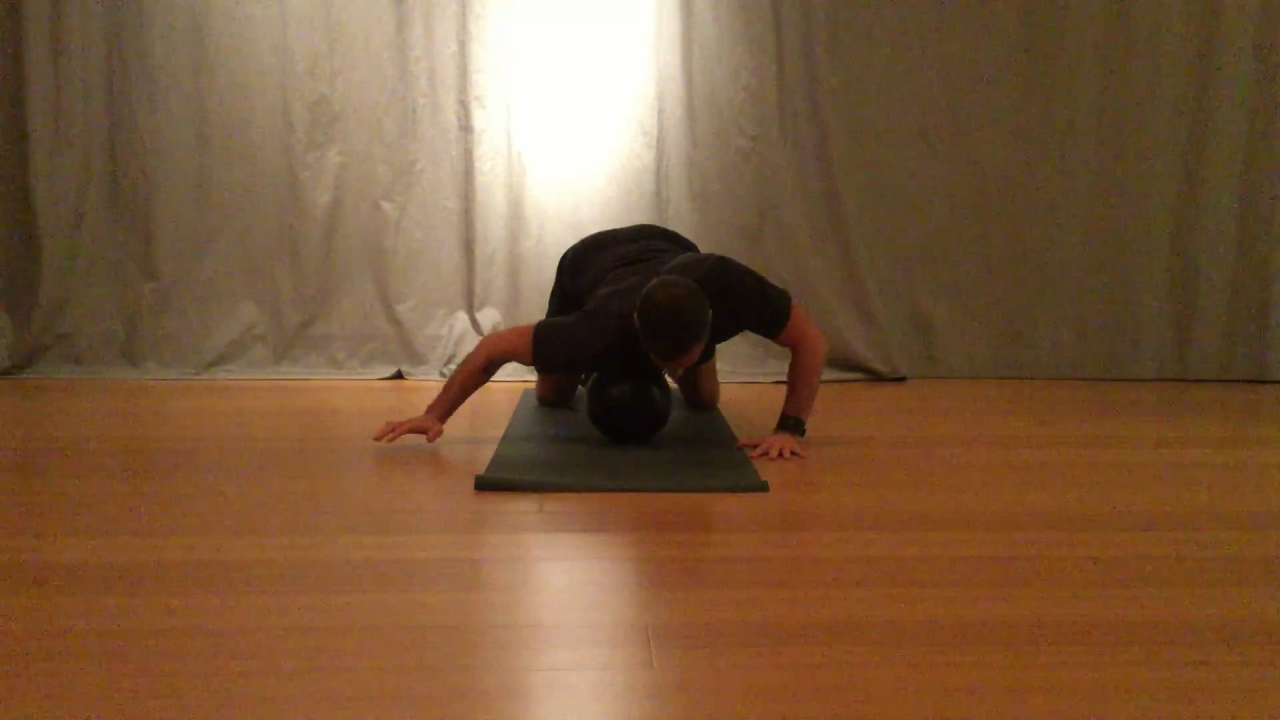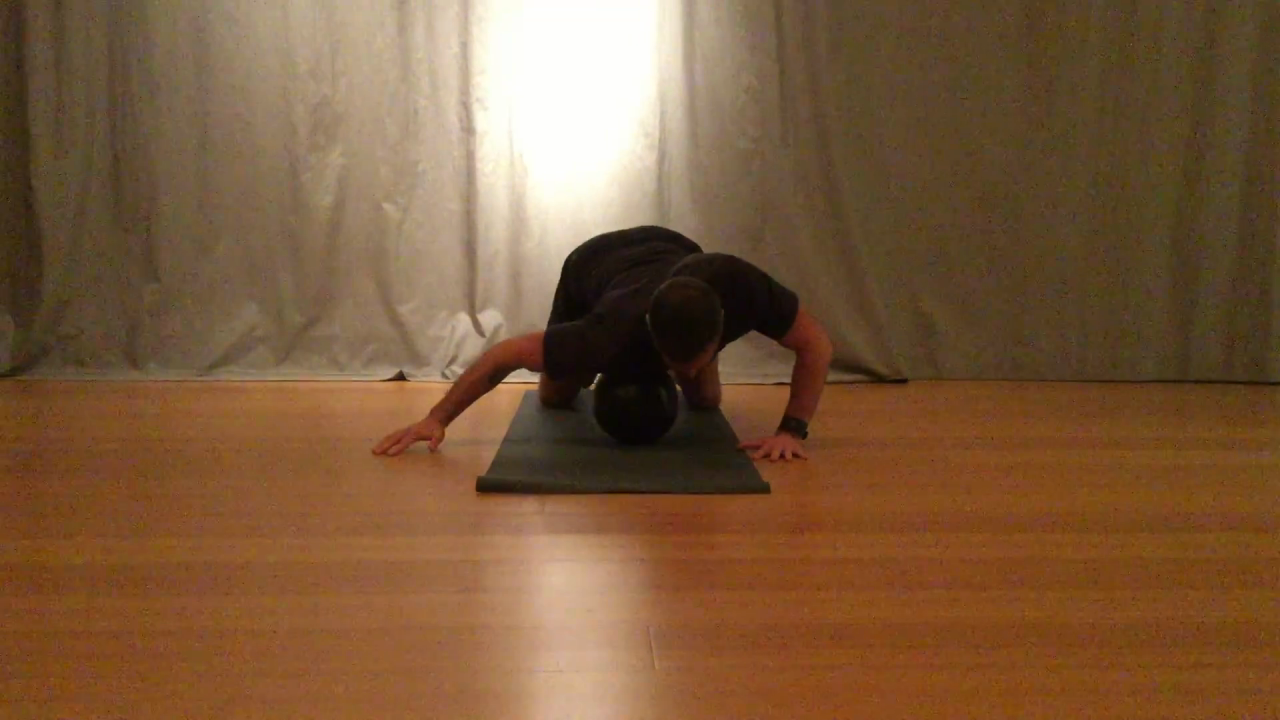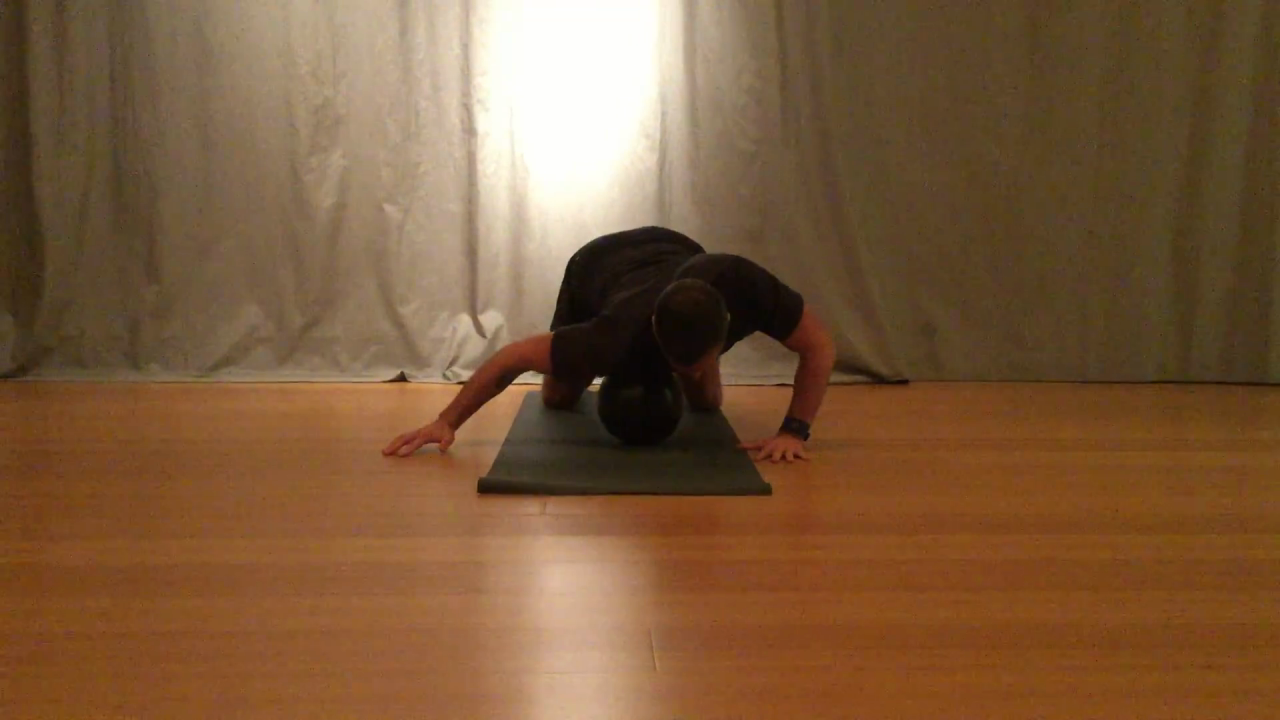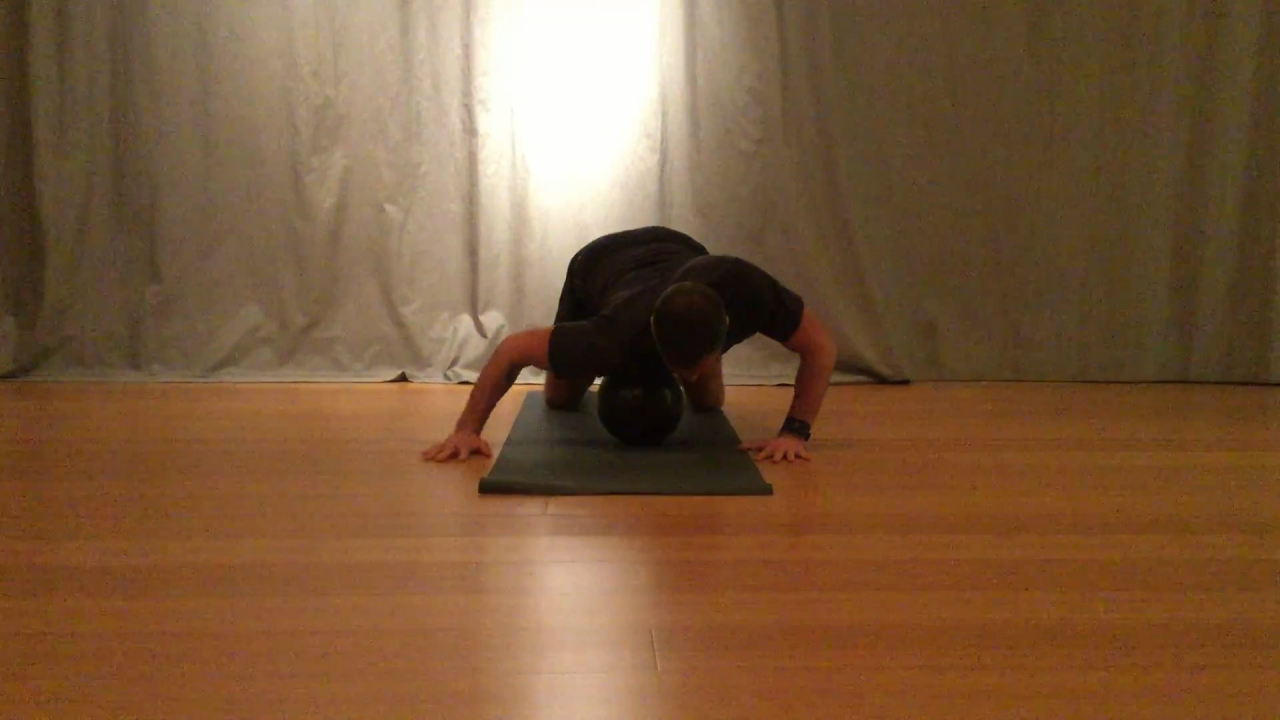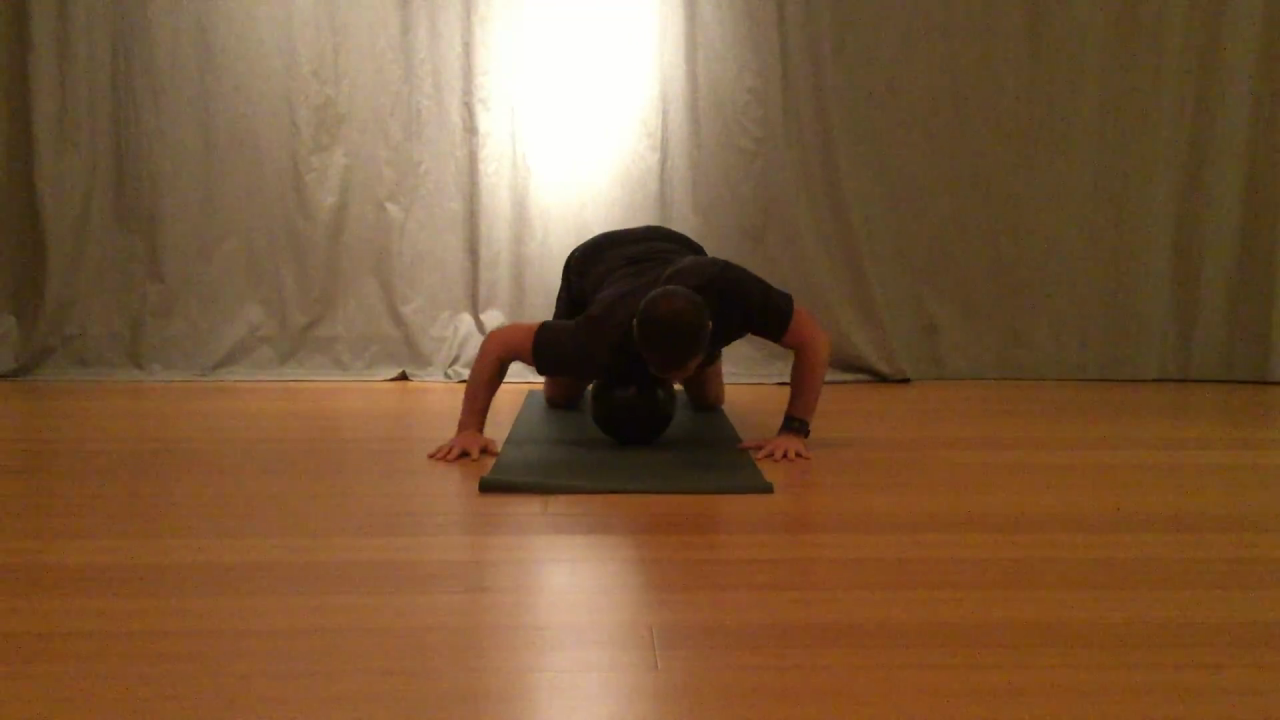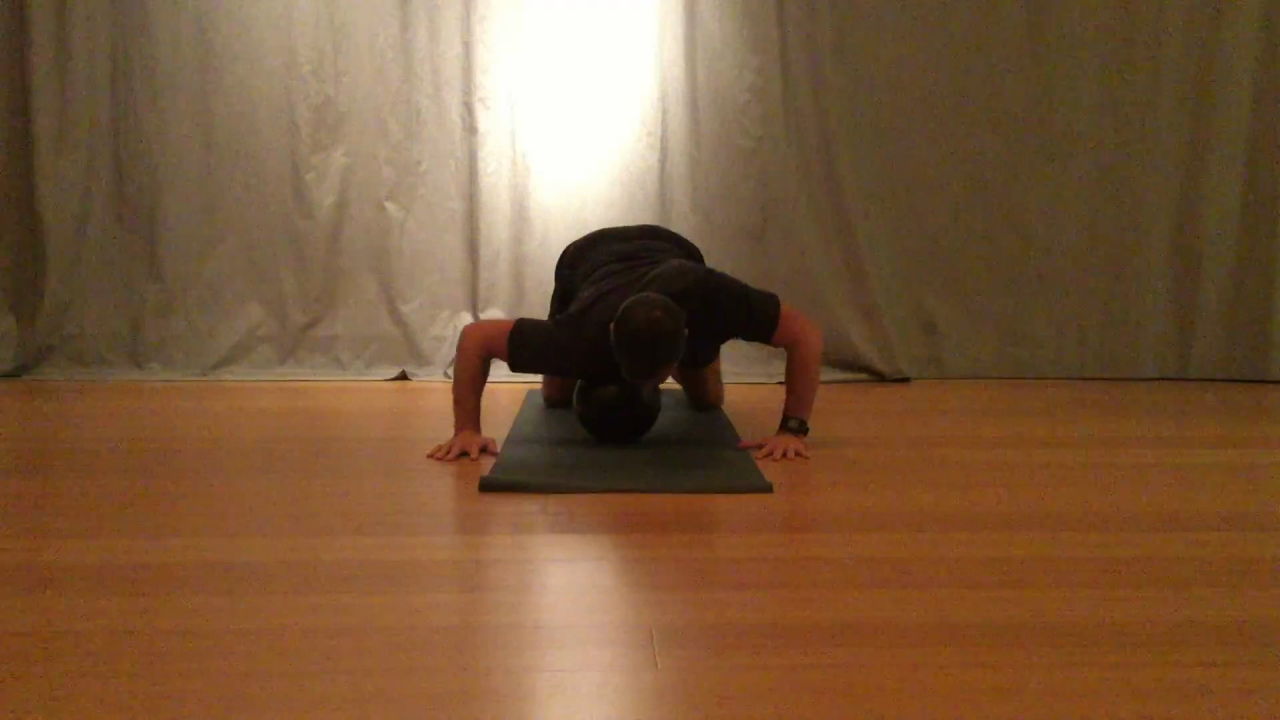
dt=0.3s
person 1, frame 1
left shoulder: (727, 285)
right shoulder: (601, 328)
left elbow: (811, 341)
right elbow: (494, 346)
left wrist: (790, 428)
right wrist: (435, 415)
left hip: (668, 252)
right hip: (587, 264)
left knee: (704, 398)
right knee: (552, 395)
right ankle: (588, 364)
person 1, frame 2
left shoulder: (737, 285)
right shoulder: (614, 330)
left elbow: (816, 345)
right elbow: (505, 353)
left wrist: (792, 429)
right wrist: (436, 419)
left hip: (672, 253)
right hip: (592, 266)
left knee: (706, 399)
right knee: (555, 397)
right ankle: (590, 368)
person 1, frame 3
left shoulder: (742, 285)
right shoulder: (622, 333)
left elbow: (819, 346)
right elbow: (514, 355)
left wrist: (793, 431)
right wrist: (446, 422)
left hip: (673, 253)
right hip: (595, 267)
left knee: (707, 401)
right knee: (557, 398)
right ankle: (597, 362)
person 1, frame 4
left shoulder: (742, 288)
right shoulder: (618, 335)
left elbow: (821, 347)
right elbow: (514, 347)
left wrist: (795, 431)
right wrist: (468, 427)
left hip: (677, 255)
right hip: (596, 266)
left knee: (709, 401)
right knee: (560, 398)
right ankle: (602, 365)
person 1, frame 5
left shoulder: (727, 290)
right shoulder: (604, 337)
left elbow: (814, 342)
right elbow: (498, 341)
left wrist: (794, 429)
right wrist: (470, 428)
left hip: (675, 253)
right hip: (592, 264)
left knee: (709, 400)
right knee: (560, 398)
person 1, frame 6
left shoulder: (707, 296)
right shoulder: (580, 336)
left elbow: (807, 337)
right elbow: (474, 337)
left wrist: (792, 428)
right wrist: (467, 428)
left hip: (670, 254)
right hip: (585, 260)
left knee: (708, 398)
right knee: (556, 397)
left ankle: (680, 375)
